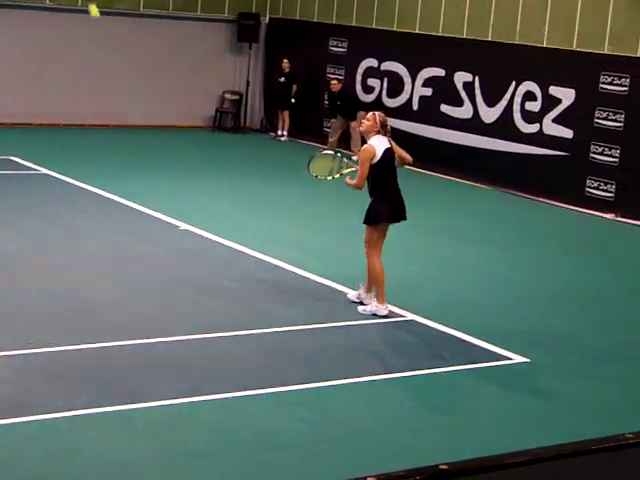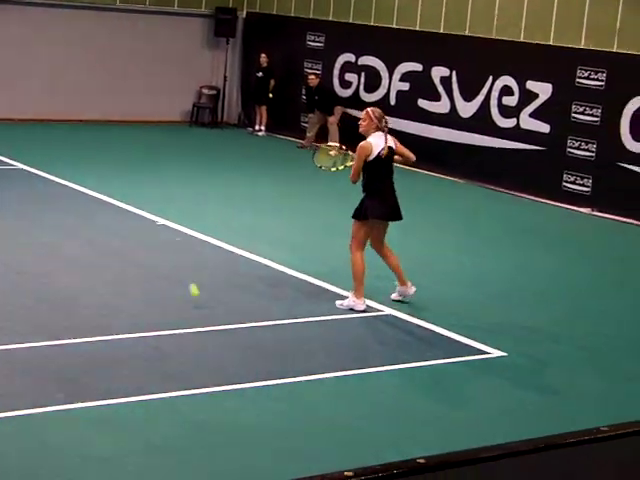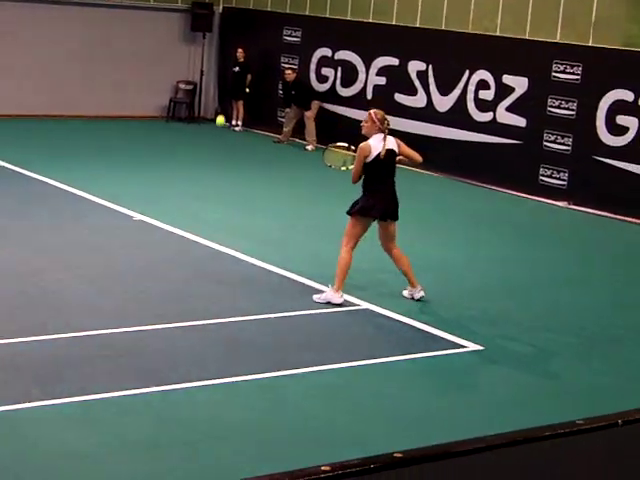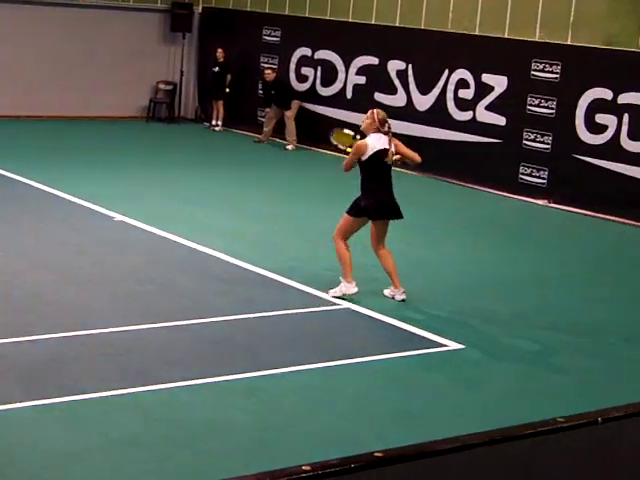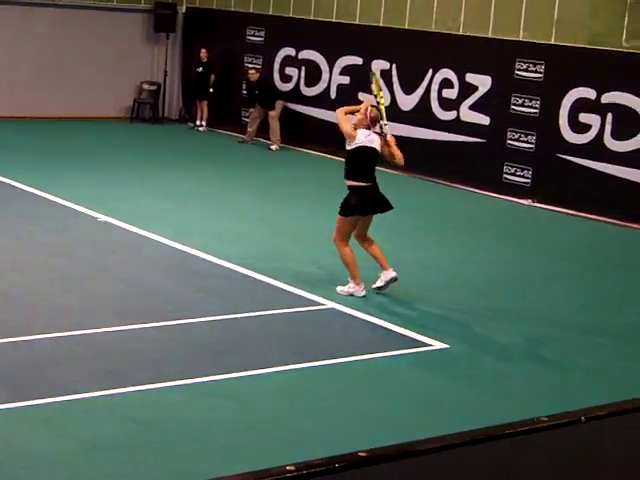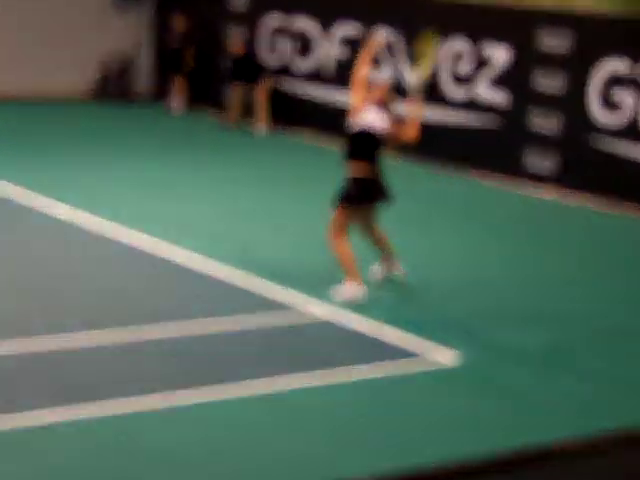
dt=0.2s
person 1, frame 1
left shoulder: (368, 149)
right shoulder: (388, 142)
left elbow: (359, 185)
right elbow: (408, 160)
left wrist: (348, 181)
left hip: (382, 203)
right hip: (394, 200)
left knee: (372, 253)
right knee: (374, 249)
left ankle: (379, 304)
right ankle: (367, 292)
person 1, frame 2
left shoulder: (365, 146)
right shoulder: (390, 140)
left elbow: (354, 179)
right elbow: (411, 158)
left wrist: (356, 164)
left hip: (374, 201)
right hip: (390, 199)
left knee: (356, 248)
right knee: (379, 245)
left ankle: (357, 299)
right ankle: (404, 286)
person 1, frame 3
left shoulder: (365, 147)
right shoulder: (395, 142)
left elbow: (355, 179)
right elbow: (418, 159)
left hip: (370, 200)
right hip: (389, 200)
left knee: (347, 244)
right knee: (390, 246)
left ankle: (336, 292)
right ankle: (415, 288)
person 1, frame 4
left shoulder: (363, 145)
right shoulder: (392, 142)
left elbow: (346, 167)
right elbow: (417, 159)
left hip: (368, 200)
right hip: (386, 199)
left knee: (339, 237)
right knee: (379, 245)
left ankle: (348, 283)
right ankle: (397, 289)
person 1, frame 5
left shoulder: (352, 134)
right shoulder: (380, 140)
left elbow: (340, 112)
right elbow: (400, 161)
left wrist: (360, 107)
right wrist: (391, 142)
left hip: (357, 196)
right hip: (372, 194)
left knee: (340, 241)
right knee: (362, 236)
left ankle: (357, 285)
right ankle: (387, 271)
person 1, frame 6
left shoulder: (359, 109)
right shoulder: (388, 122)
left elbow: (359, 72)
right elbow: (410, 136)
left wrist: (371, 49)
right wrist: (415, 110)
left hip: (358, 183)
right hip: (373, 182)
left knee: (337, 233)
right knee: (368, 225)
left ankle: (353, 284)
right ankle: (391, 263)
